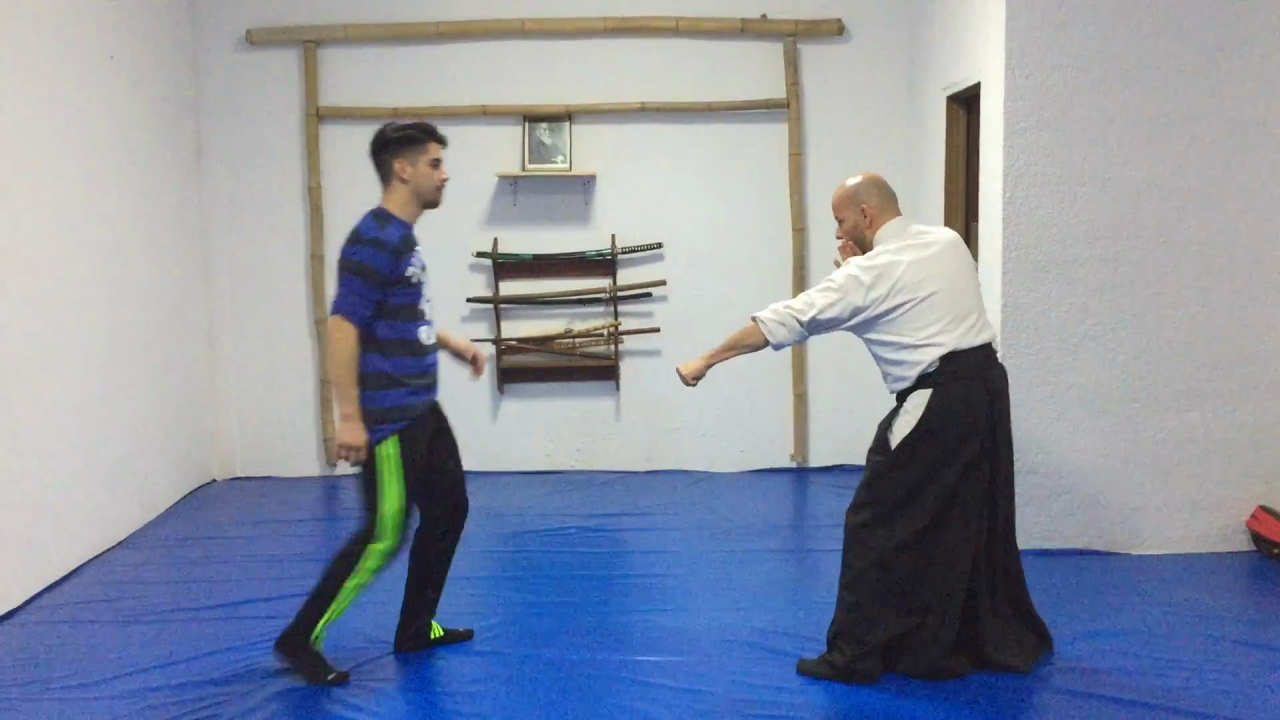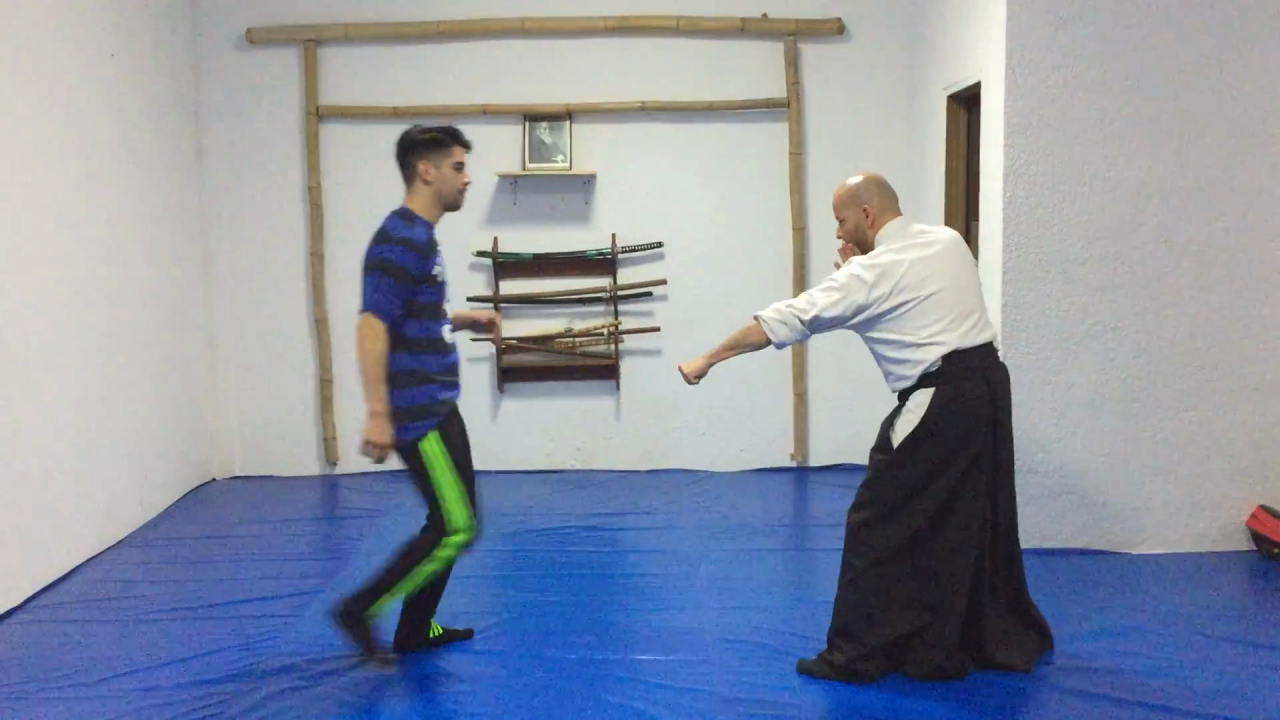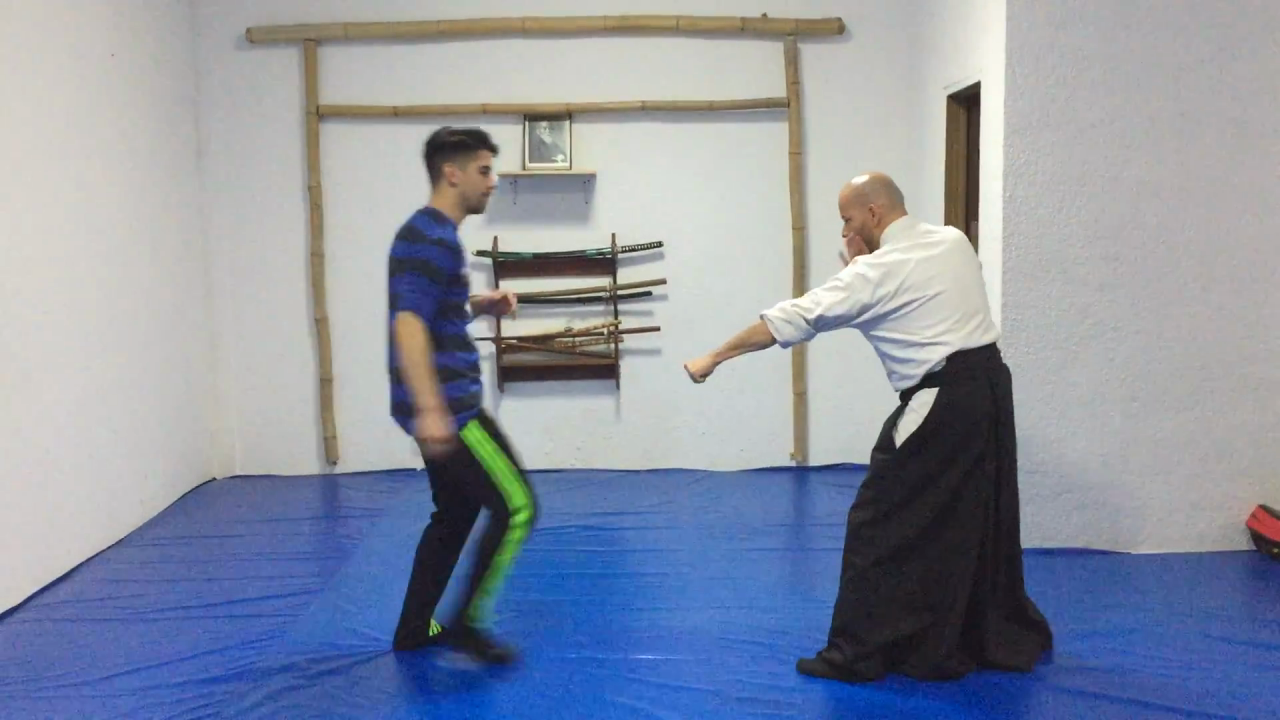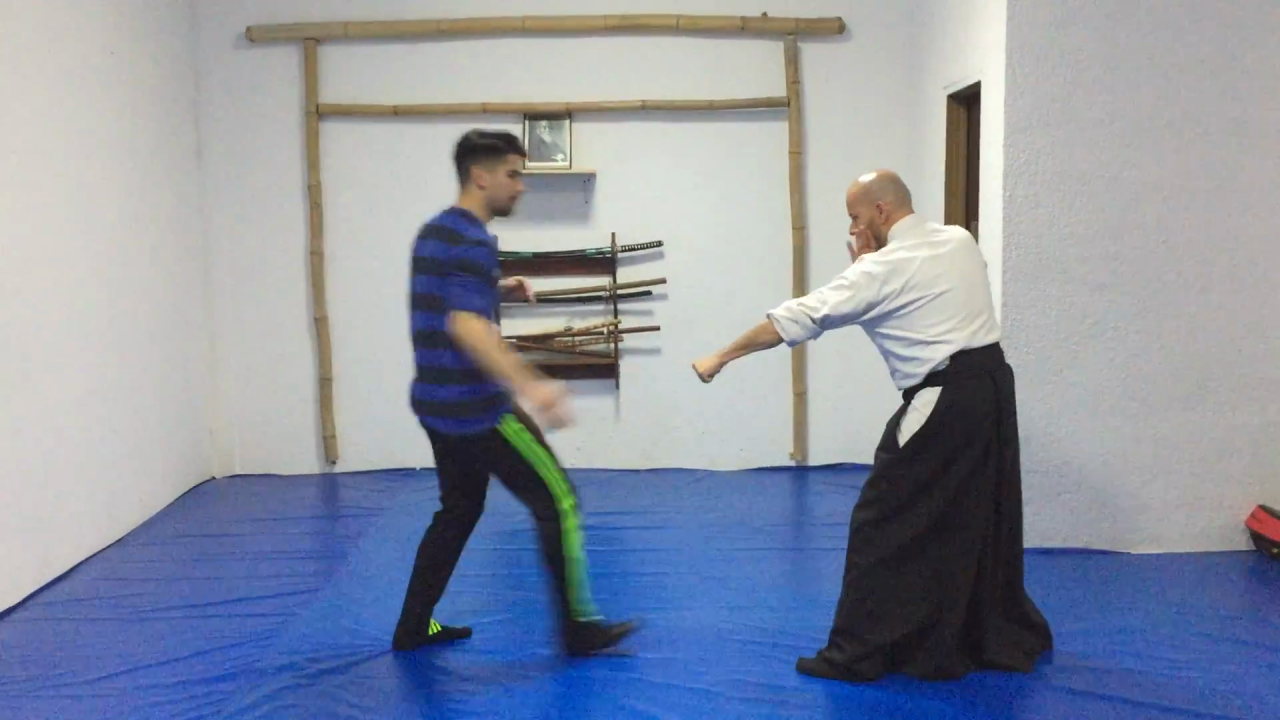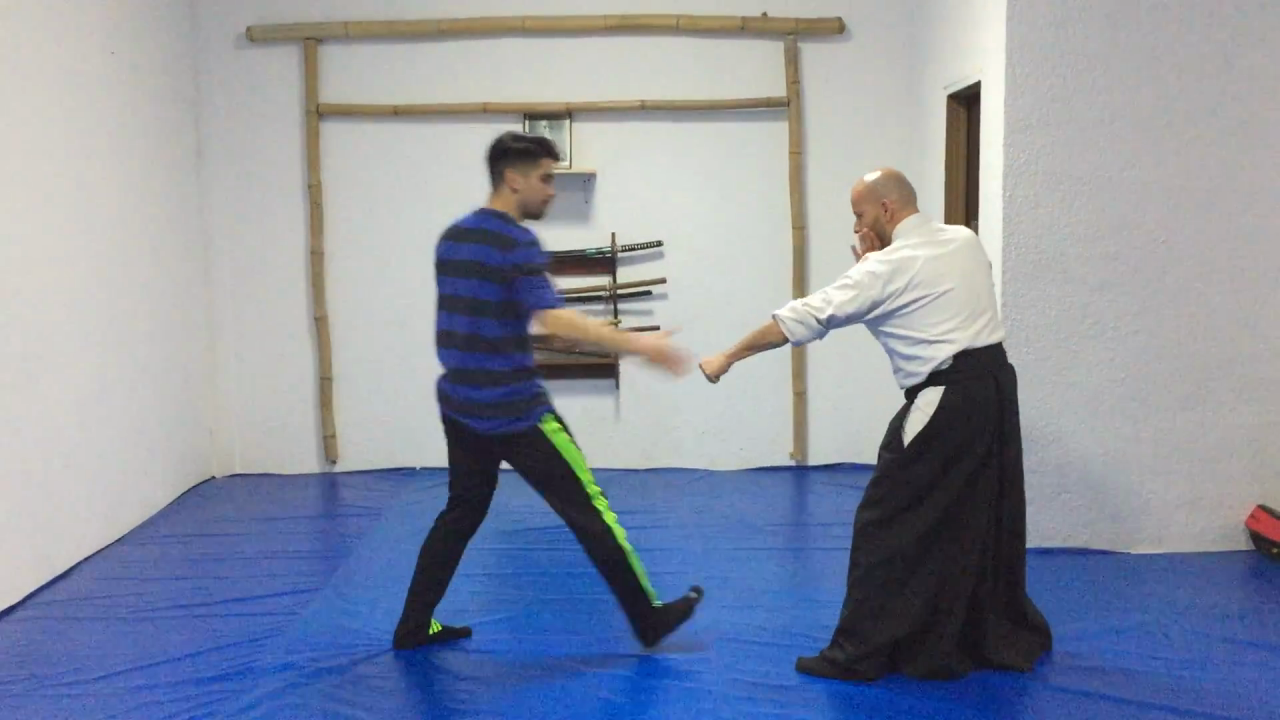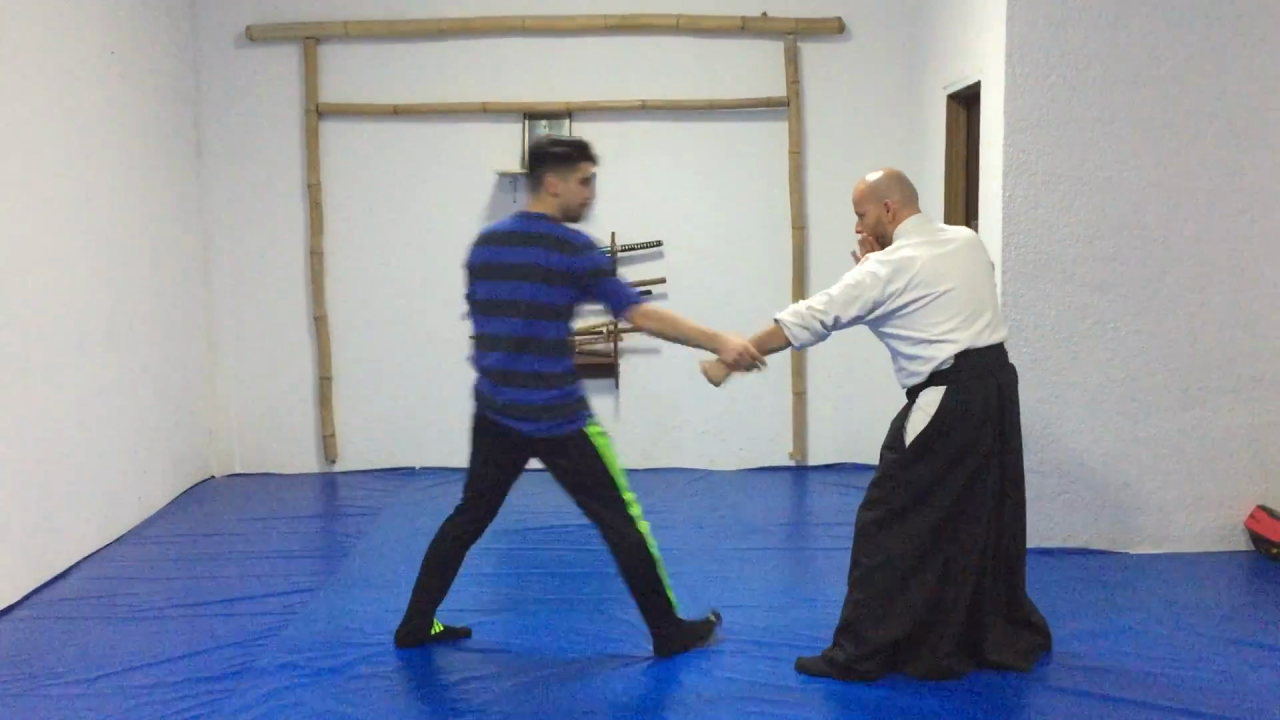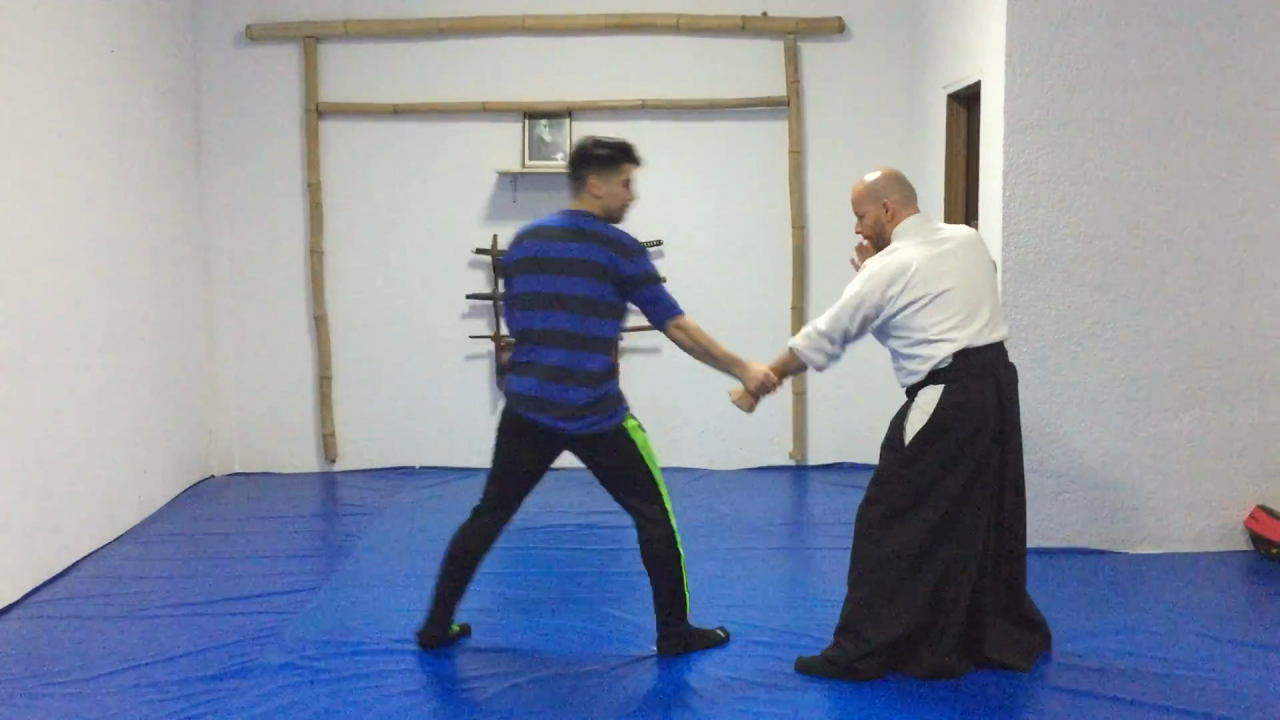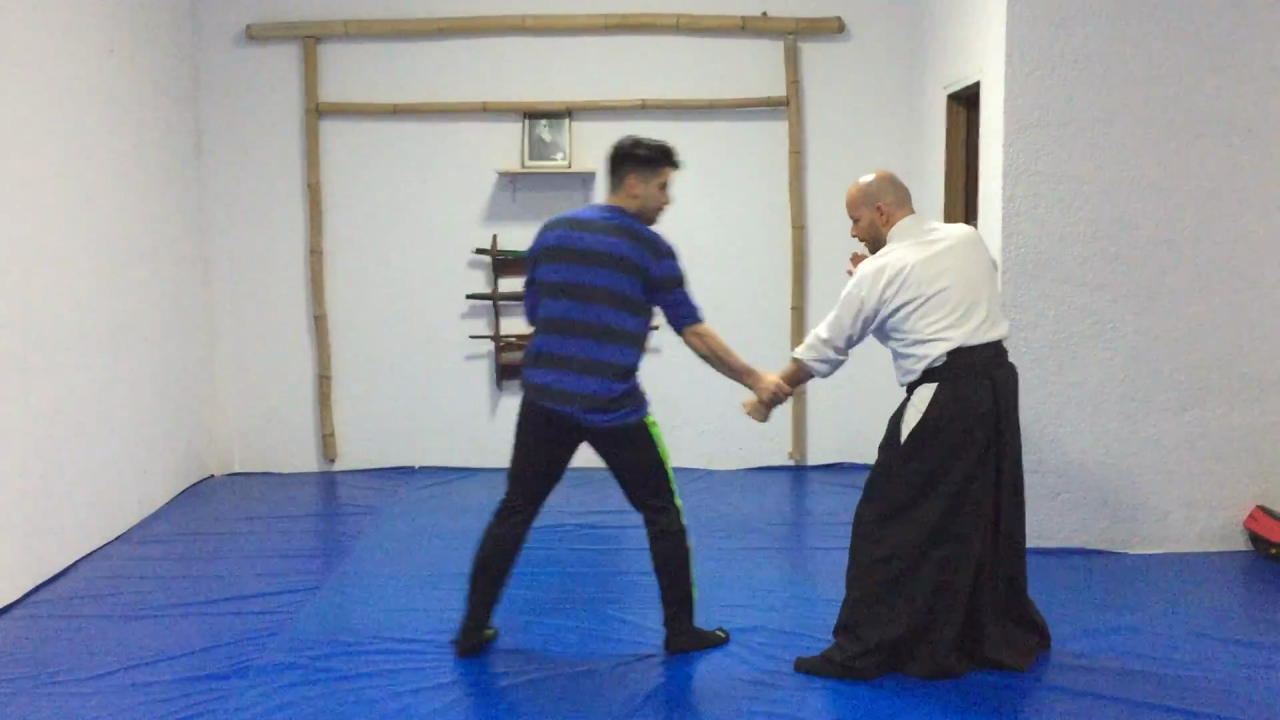
dt=0.1s
person 1, frame 1
left shoulder: (404, 236)
right shoulder: (375, 239)
right elbow: (344, 327)
left wrist: (452, 344)
right wrist: (350, 416)
left hip: (421, 409)
right hip: (387, 418)
left knee: (448, 510)
right knee: (383, 535)
left ankle: (417, 628)
right ankle: (301, 639)
person 1, frame 2
left shoulder: (421, 236)
right shoulder: (404, 239)
right elbow: (373, 325)
left wrist: (465, 320)
right wrist: (378, 414)
left hip: (432, 406)
right hip: (417, 412)
left knee: (453, 517)
right knee: (454, 526)
left ankle: (417, 625)
right ankle: (362, 606)
person 1, frame 3
left shoulder: (427, 232)
right shoulder: (431, 237)
right elbow: (408, 323)
left wrist: (476, 304)
right wrist: (430, 409)
left hip: (450, 403)
right hip: (446, 408)
left knee: (455, 511)
right knee: (516, 508)
left ankle: (415, 627)
right ankle: (467, 626)
person 1, frame 4
left shoulder: (433, 234)
right shoulder: (470, 241)
right elbow: (466, 325)
left wrist: (494, 292)
right wrist: (527, 384)
left hip: (435, 404)
right hip: (474, 407)
left knee: (458, 512)
right knee: (556, 505)
left ankle: (414, 625)
right ankle: (575, 628)
person 1, frame 5
left shoulder: (454, 238)
right shoulder: (516, 243)
right elbow: (553, 317)
right wrist: (638, 344)
left hip: (462, 405)
right hip: (513, 409)
left knee: (463, 510)
right knee: (586, 506)
left ankle: (414, 625)
right ankle: (647, 617)
person 1, frame 6
left shoulder: (485, 245)
right shoulder: (571, 248)
right elbow: (639, 313)
right wrist: (719, 343)
left hip: (494, 410)
right hip: (556, 416)
left knee: (472, 513)
right knee: (618, 517)
left ankle: (417, 623)
right ankle: (668, 629)
person 1, frame 7
left shoulder: (524, 243)
right shoulder: (619, 248)
right elbow: (677, 326)
right wrist: (742, 369)
left hip: (527, 407)
right hip: (595, 413)
left knee: (492, 511)
right knee: (652, 513)
left ankle: (438, 624)
right ankle: (675, 631)
person 1, frame 8
left shoulder: (552, 232)
right shoulder: (650, 248)
left elbow: (533, 311)
right elbow: (694, 332)
right wrist: (755, 379)
left hip: (545, 400)
right hip: (615, 408)
left knee: (514, 511)
right knee: (662, 515)
left ankle: (474, 630)
right ankle: (681, 630)
person 2, frame 1
left shoulder: (869, 272)
right shoulder: (949, 243)
left elbow: (785, 320)
left wrist: (706, 360)
left hip: (939, 403)
right hip: (985, 389)
left knee: (878, 526)
right knee: (979, 521)
left ankle: (855, 655)
right ankle: (1004, 640)
person 2, frame 2
left shoulder: (873, 271)
right shoulder: (949, 242)
left elbow: (786, 319)
left wrist: (707, 359)
left hip: (940, 402)
right hip: (986, 388)
left knee: (880, 525)
right knee: (980, 520)
left ankle: (855, 655)
right ankle: (1006, 637)
person 2, frame 3
left shoulder: (877, 271)
right shoulder: (954, 242)
left elbow: (792, 318)
left wrist: (713, 358)
left hip: (942, 403)
right hip: (989, 390)
left knee: (881, 526)
right knee: (981, 521)
left ankle: (855, 654)
right ankle: (1005, 637)
person 2, frame 4
left shoulder: (884, 268)
right shoulder: (961, 242)
left elbow: (799, 317)
left wrist: (722, 356)
left hip: (944, 403)
right hip: (992, 389)
left knee: (885, 524)
right knee: (982, 518)
left ankle: (857, 653)
right ankle: (1006, 637)
person 2, frame 5
left shoulder: (888, 267)
right shoulder: (966, 241)
left elbow: (805, 317)
left wrist: (729, 357)
left hip: (947, 402)
right hip: (995, 389)
left knee: (889, 524)
right knee: (984, 518)
left ankle: (858, 653)
right ankle: (1005, 636)
person 2, frame 6
left shoulder: (889, 265)
right shoulder: (969, 243)
left elbow: (807, 320)
left wrist: (732, 359)
left hip: (948, 401)
right hip: (997, 386)
left knee: (894, 524)
right knee: (989, 518)
left ankle: (859, 652)
right ankle: (1006, 636)
person 2, frame 7
left shoulder: (887, 269)
right shoulder: (969, 241)
left elbow: (820, 341)
left hip: (947, 400)
right hip: (996, 386)
left knee: (892, 523)
right knee: (988, 517)
left ankle: (859, 652)
right ankle: (1007, 636)
person 2, frame 8
left shoulder: (880, 271)
right shoulder: (968, 240)
left elbow: (824, 349)
left wrist: (772, 395)
left hip: (947, 399)
right hip: (997, 385)
left knee: (889, 523)
right knee: (988, 515)
left ankle: (859, 652)
right ankle: (1007, 636)
